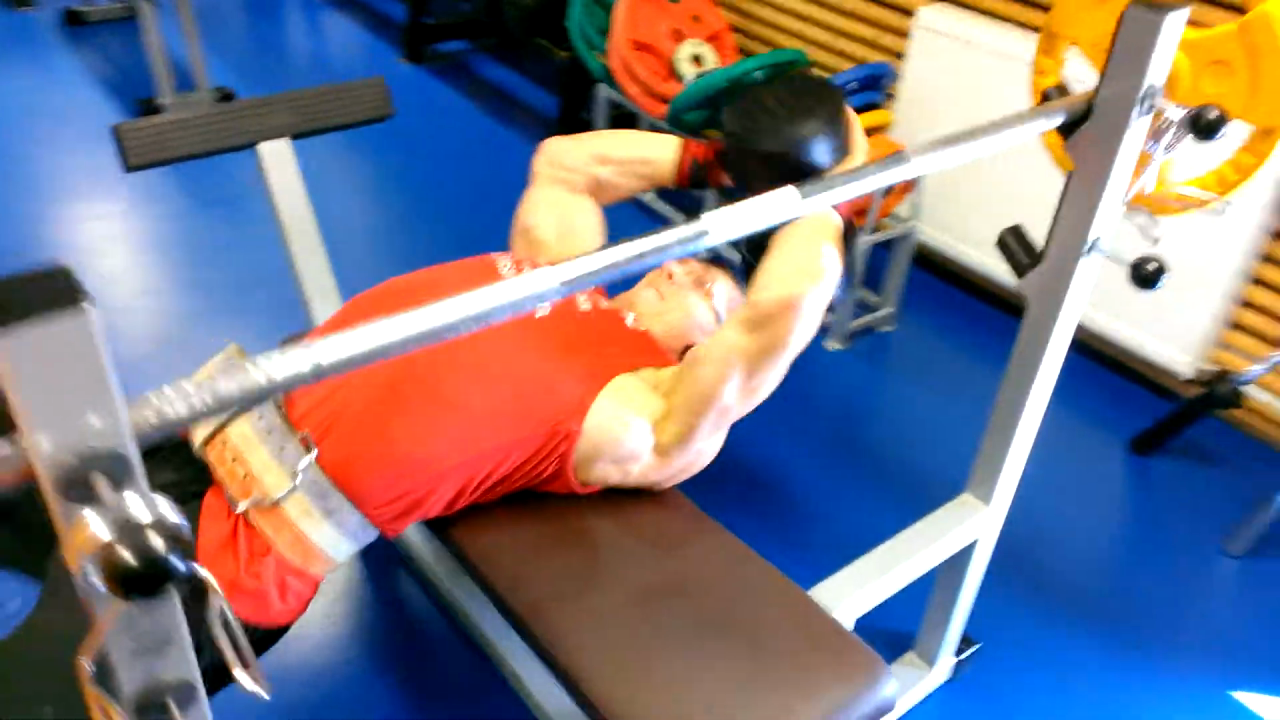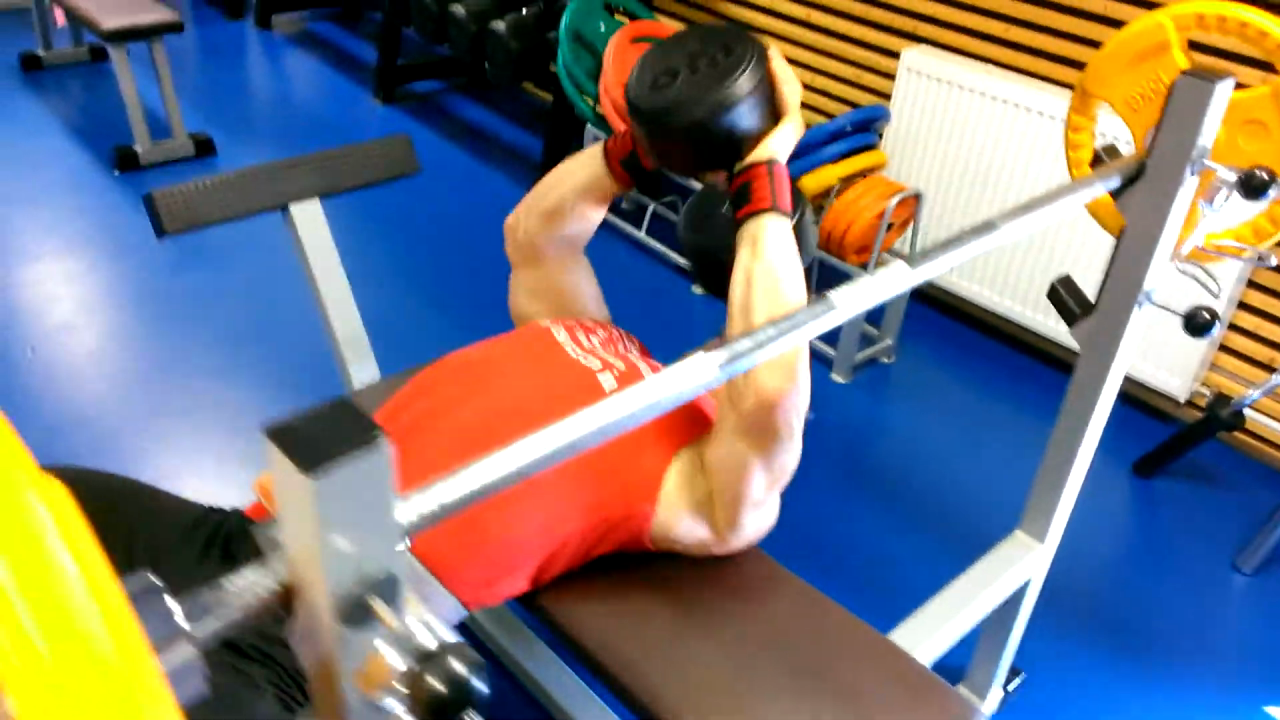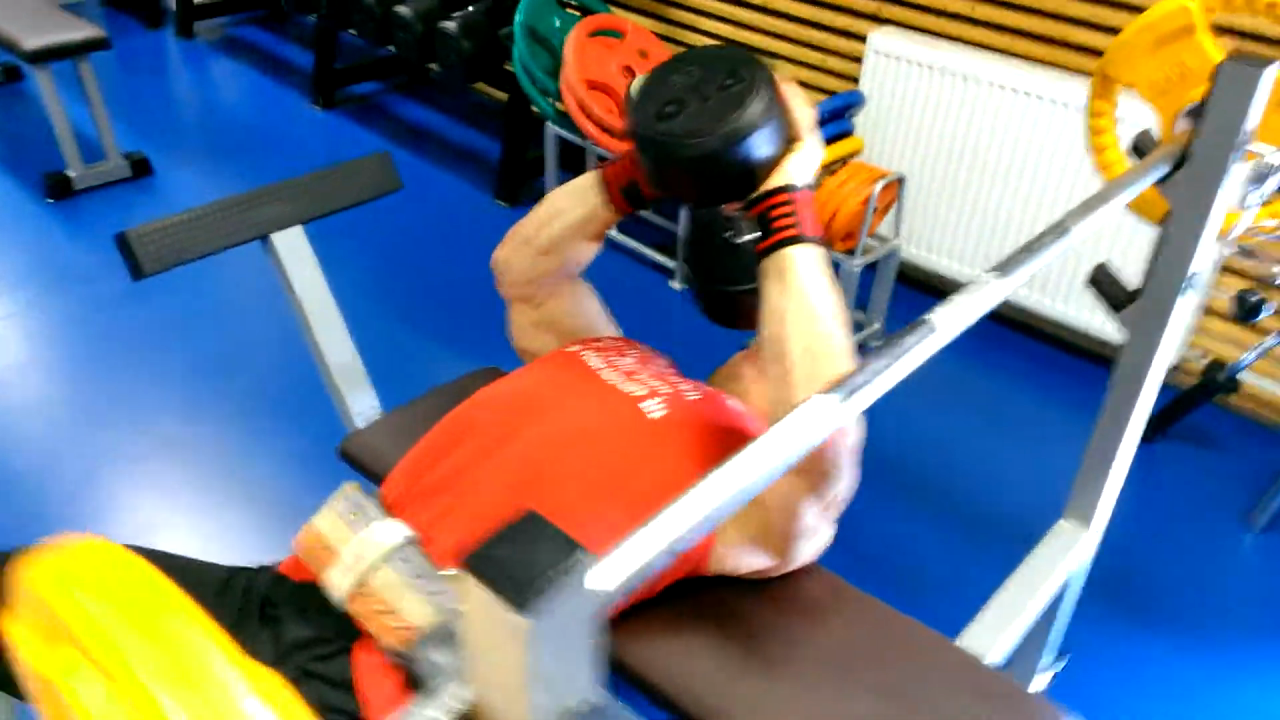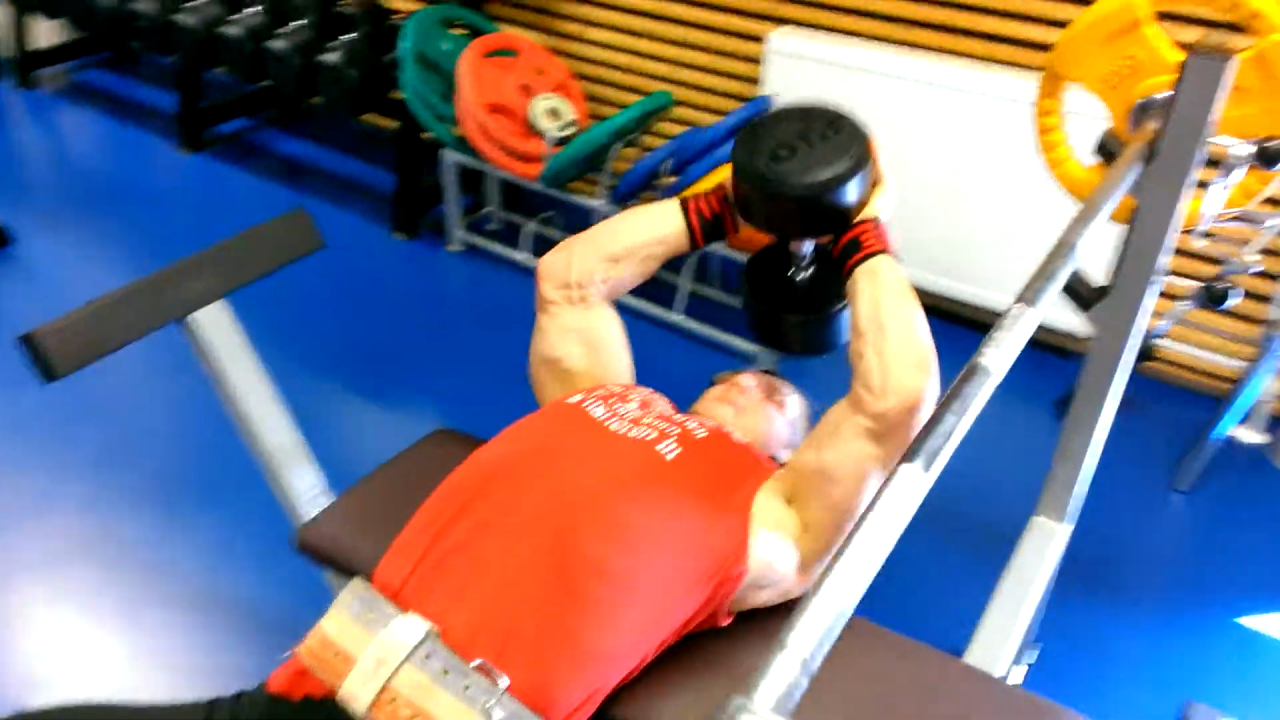
dt=0.4s
person 1, frame 1
left shoulder: (647, 419)
right shoulder: (565, 289)
left elbow: (779, 315)
right elbow: (564, 161)
left wrist: (825, 197)
right wrist: (716, 157)
person 1, frame 2
left shoulder: (724, 492)
right shoulder: (600, 348)
left elbow: (771, 387)
right elbow: (534, 231)
left wrist: (764, 179)
right wrist: (640, 147)
person 1, frame 3
left shoulder: (768, 507)
right shoulder: (620, 365)
left elbow: (822, 427)
right elbow: (523, 266)
left wrist: (786, 208)
right wrist: (639, 171)
person 1, frame 4
left shoulder: (774, 515)
right shoulder: (603, 415)
left elbow: (900, 396)
right elbow: (570, 275)
left wrist: (865, 238)
right wrist: (717, 210)
